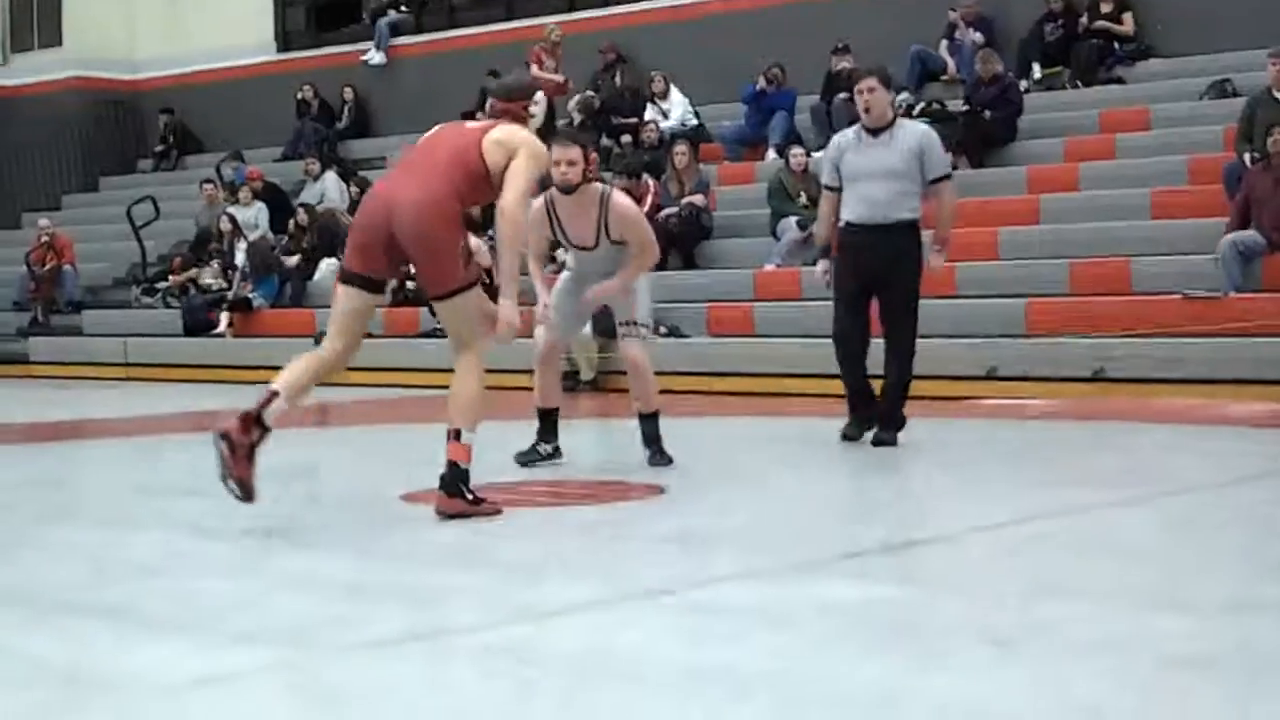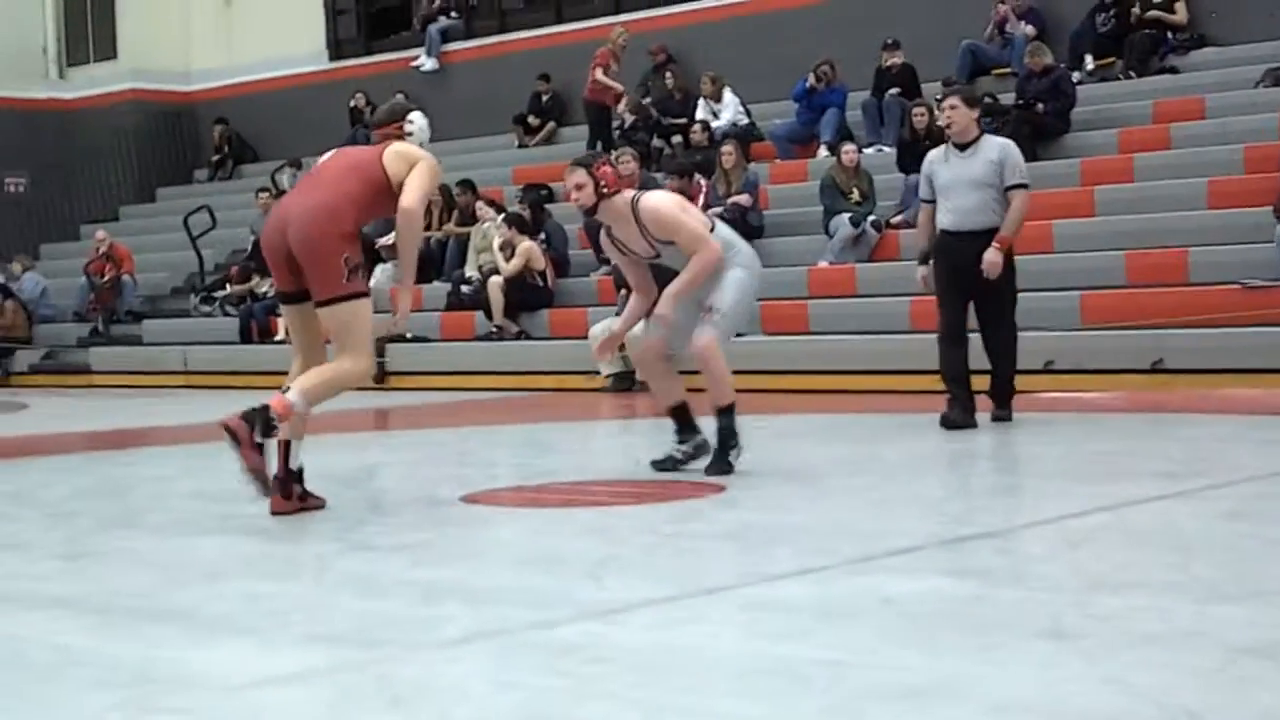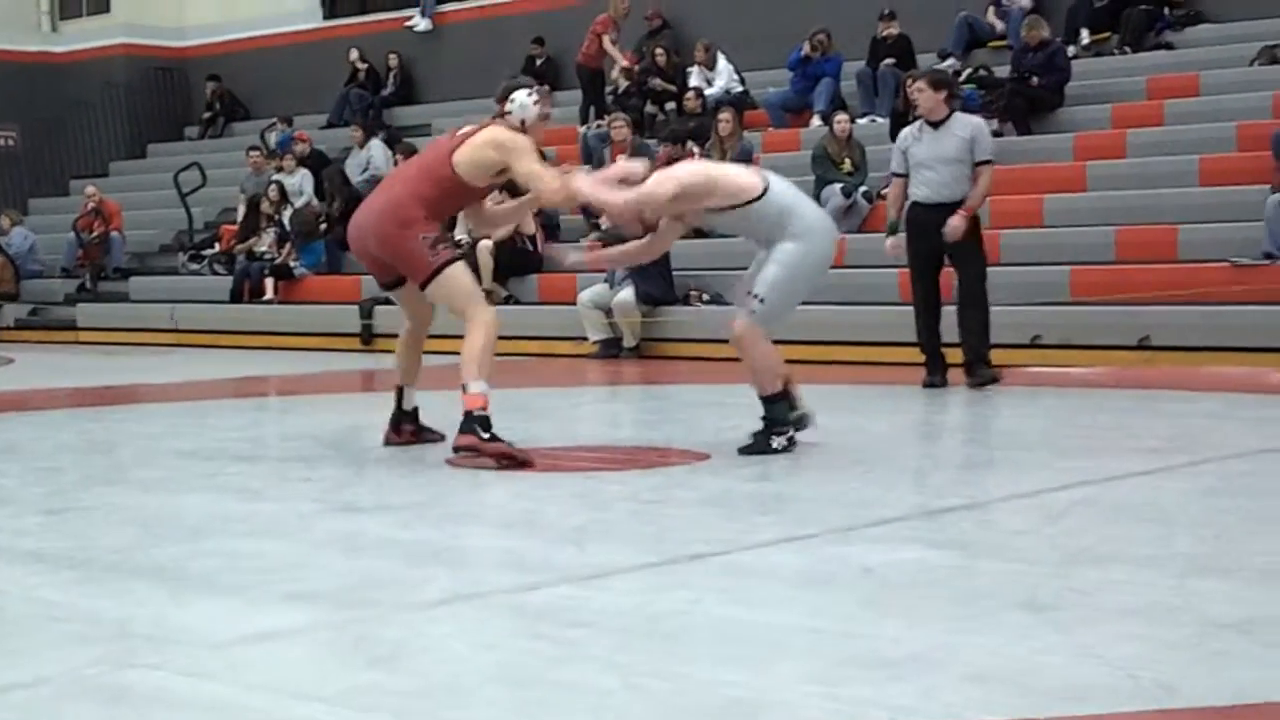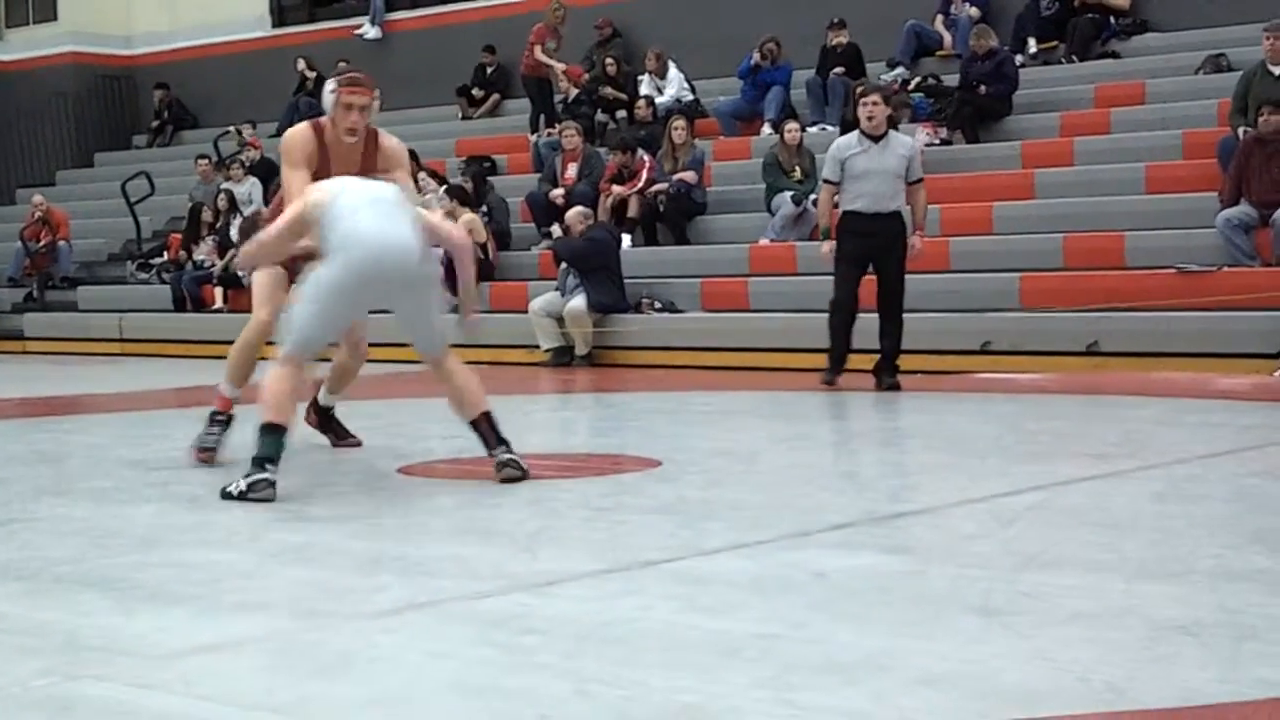
dt=1s
person 1, frame 1
left shoulder: (442, 130)
right shoulder: (529, 145)
right elbow: (511, 208)
left wrist: (474, 298)
right wrist: (507, 297)
left hip: (379, 204)
right hip: (429, 214)
left knee: (336, 347)
right knee: (470, 350)
left ankle: (250, 424)
right ankle: (455, 486)
person 1, frame 2
left shoulder: (340, 154)
right shoulder: (424, 161)
right elbow: (410, 208)
right wrist: (406, 287)
left hip: (280, 221)
right hip: (324, 226)
left knee: (308, 358)
right knee: (357, 362)
left ankle: (287, 485)
right ankle: (257, 422)
person 1, frame 3
left shoulder: (471, 137)
right shoulder: (508, 143)
left elbow: (487, 219)
right elbow: (558, 193)
left wrist: (533, 199)
left hip: (365, 224)
right hip: (402, 225)
left knee: (421, 317)
right knee: (481, 317)
left ankle: (404, 420)
right ankle: (474, 427)
person 1, frame 4
left shoulder: (387, 148)
right shoulder: (299, 138)
left knee: (356, 345)
right knee: (262, 321)
left ankle: (322, 409)
right ankle: (220, 415)
person 2, frame 1
left shoulder: (921, 137)
right shoulder: (840, 144)
left elbow: (944, 194)
right elbow: (829, 202)
left wrist: (940, 246)
right wrist: (823, 253)
left hip: (900, 243)
right hip: (852, 243)
left knee: (899, 339)
right knee: (847, 334)
left ankle: (889, 422)
right ankle: (861, 412)
person 2, frame 2
left shoulder: (1002, 150)
right shoulder: (933, 160)
left elbow: (1020, 202)
right elbow: (927, 213)
left wrist: (999, 246)
right wrist: (924, 259)
left hip: (990, 247)
right hip: (949, 249)
left knee: (999, 331)
right knee: (950, 331)
left ankle: (1002, 400)
right ankle: (960, 406)
person 2, frame 3
left shoulder: (973, 127)
right shoulder: (907, 137)
left elbow: (984, 176)
right elbow: (897, 186)
left wrist: (964, 214)
right wrist: (892, 229)
left hip: (960, 217)
right hip: (921, 219)
left knee: (973, 289)
right knee: (925, 297)
left ankle: (977, 363)
right ankle: (935, 367)
person 2, frame 4
left shoulder: (907, 146)
right shoulder: (841, 147)
left elbow: (917, 191)
right elbow: (827, 193)
left wrist: (918, 231)
right wrist: (825, 235)
left hip: (891, 227)
right hip: (852, 227)
left knee: (891, 301)
right knee: (844, 299)
left ankle: (887, 368)
right ankle: (835, 363)
person 3, frame 1
left shoulder: (619, 206)
right shoulder: (542, 209)
left elbow: (650, 253)
right elbow: (536, 256)
left wrist: (613, 286)
right wrist: (542, 295)
left hip: (624, 277)
right hip: (579, 276)
left knee: (634, 358)
right knee: (545, 348)
left ankle: (653, 442)
right ankle: (547, 439)
person 3, frame 2
left shoulder: (653, 207)
right shoulder: (610, 239)
left elbow: (710, 251)
right elbow: (644, 292)
left wrist: (671, 295)
right wrist: (618, 331)
left hip: (733, 266)
right hip: (696, 279)
left knee: (703, 346)
right knee: (645, 352)
left ankle: (728, 440)
right ankle: (689, 436)
person 3, frame 3
left shoulder: (674, 182)
right shoulder: (679, 208)
left elbow: (620, 203)
right elbow: (644, 251)
left wrist: (582, 184)
right wrist: (582, 259)
left hip: (807, 235)
right hip: (791, 237)
left knee: (746, 332)
right knee: (748, 331)
left ankle: (780, 428)
right ankle: (787, 413)
person 3, frame 4
left shoulder: (315, 195)
right shoulder: (393, 194)
left elbow: (249, 257)
right elbow: (459, 239)
left wrist: (301, 245)
right wrist: (468, 295)
left hip: (352, 255)
right hip: (409, 258)
left knee: (287, 363)
right knee: (441, 359)
left ankle: (263, 470)
right ankle: (501, 452)
